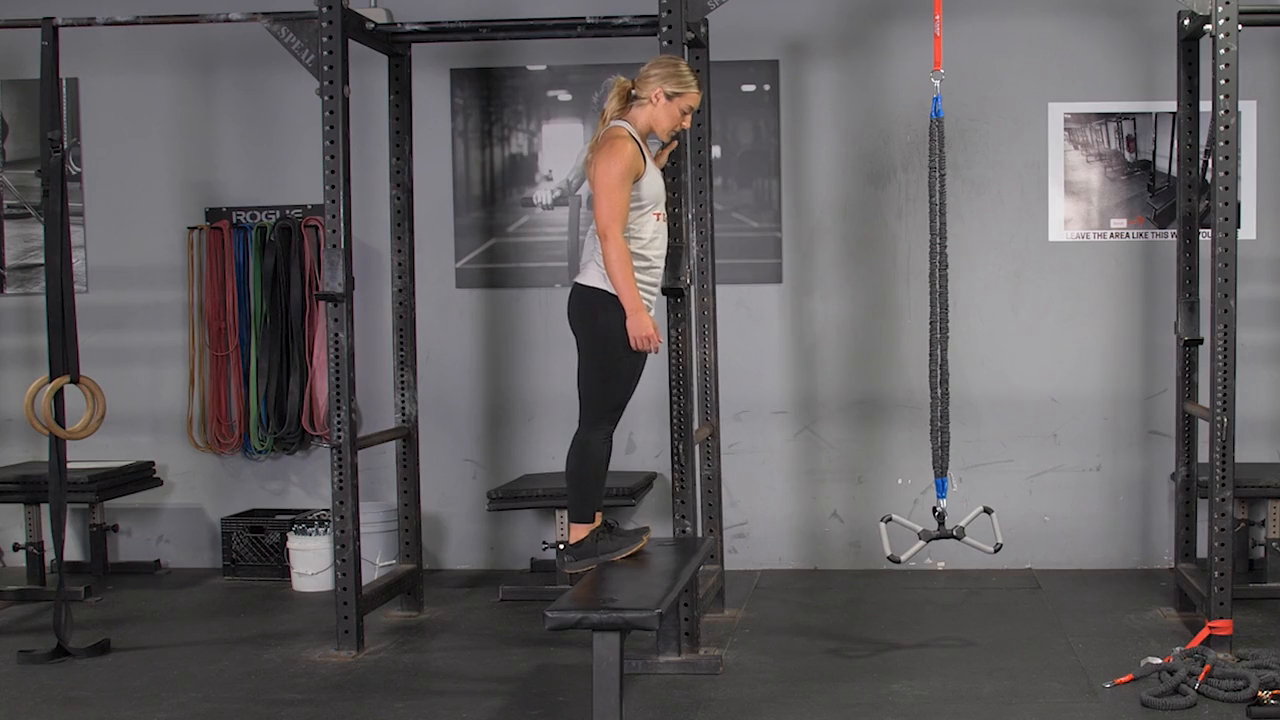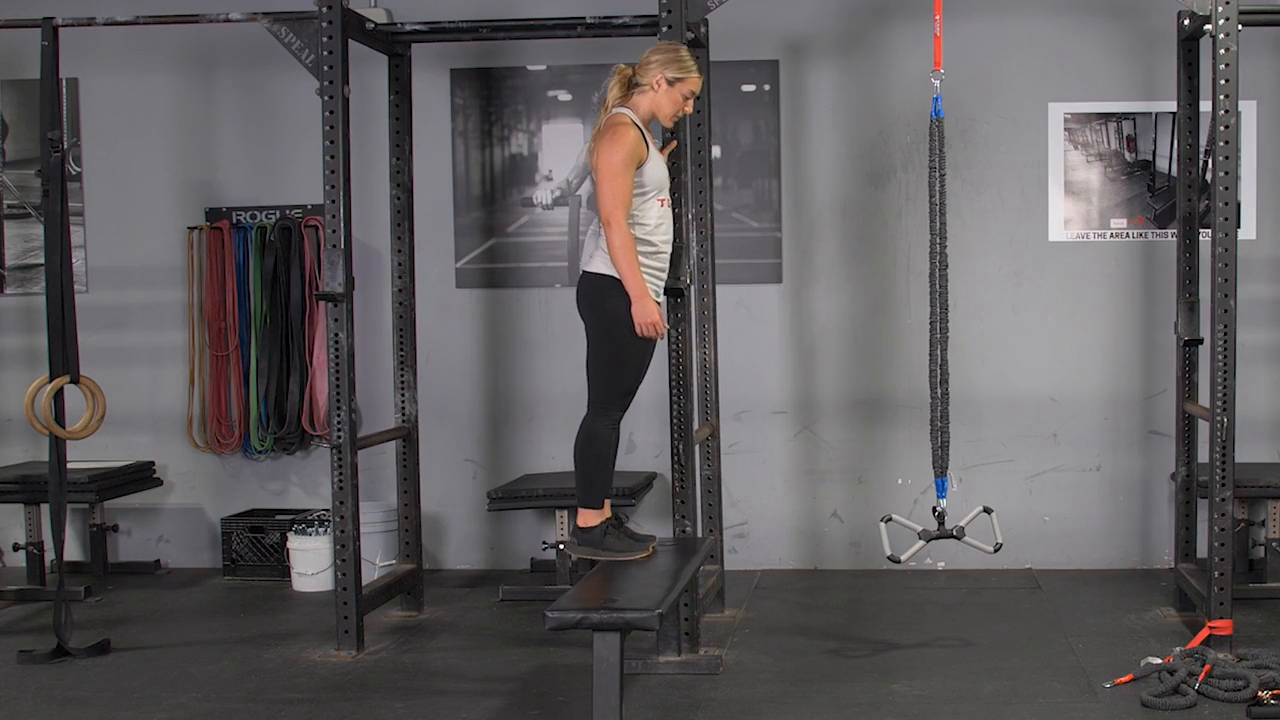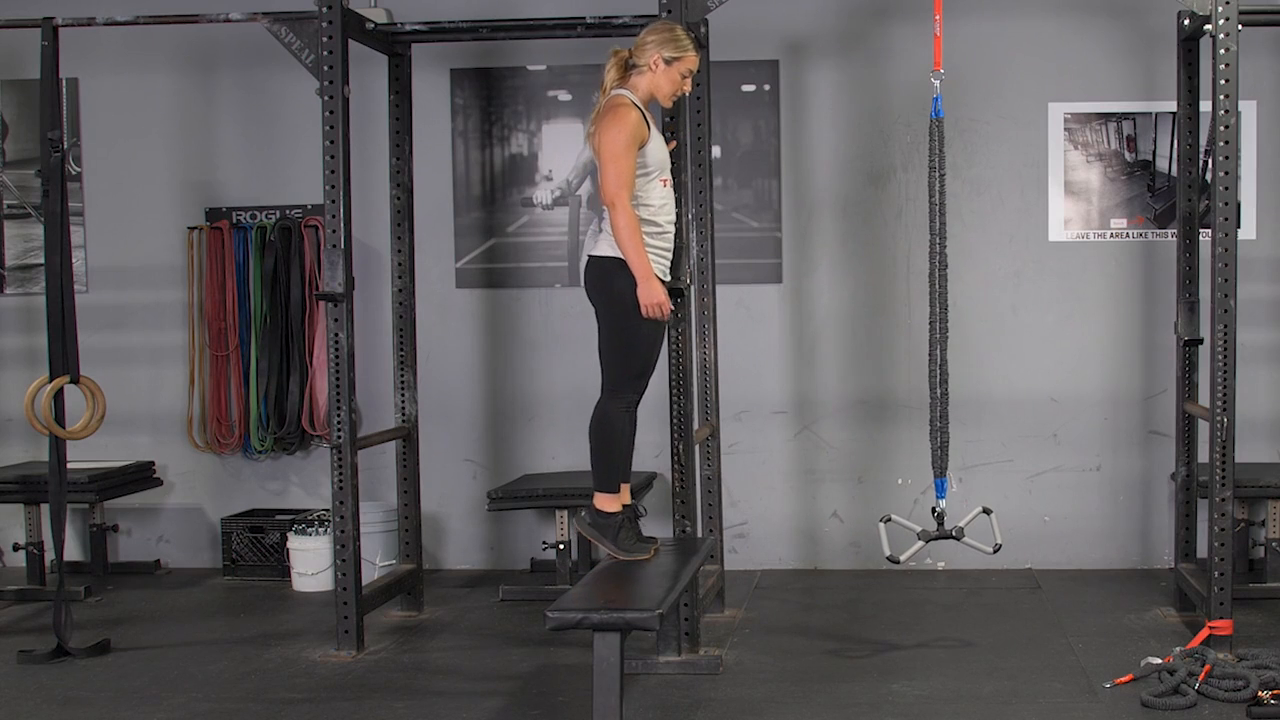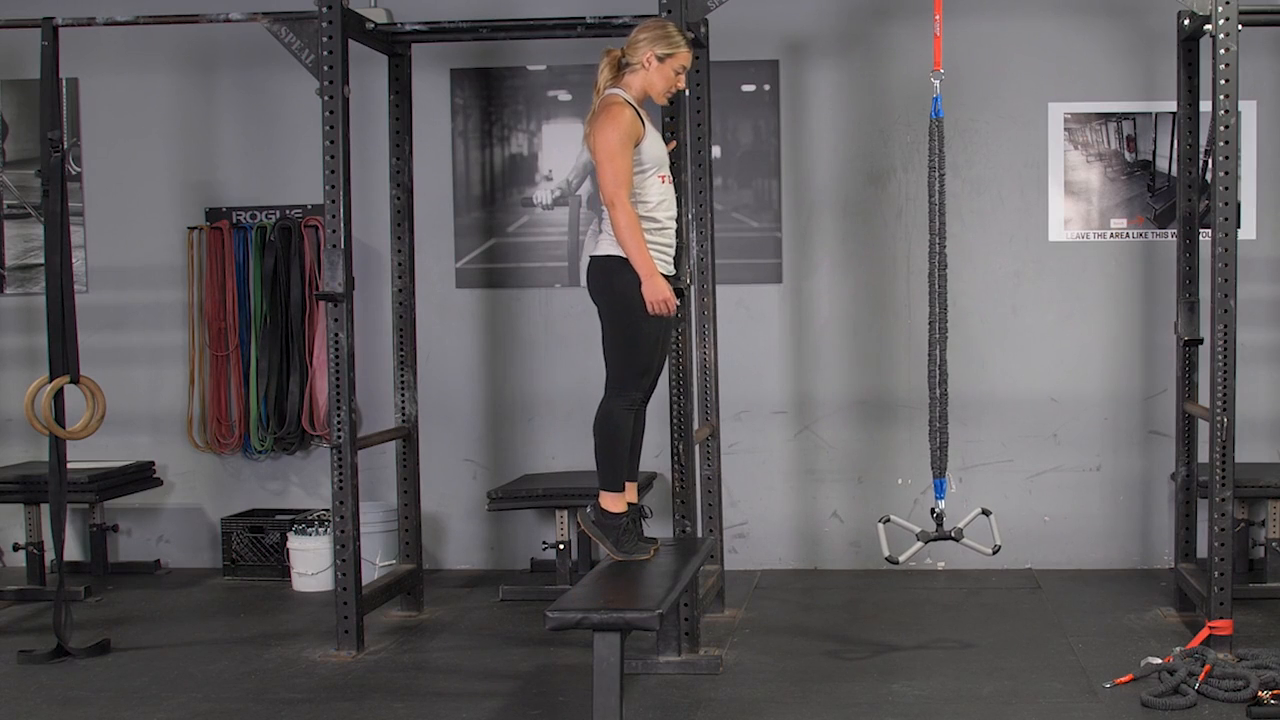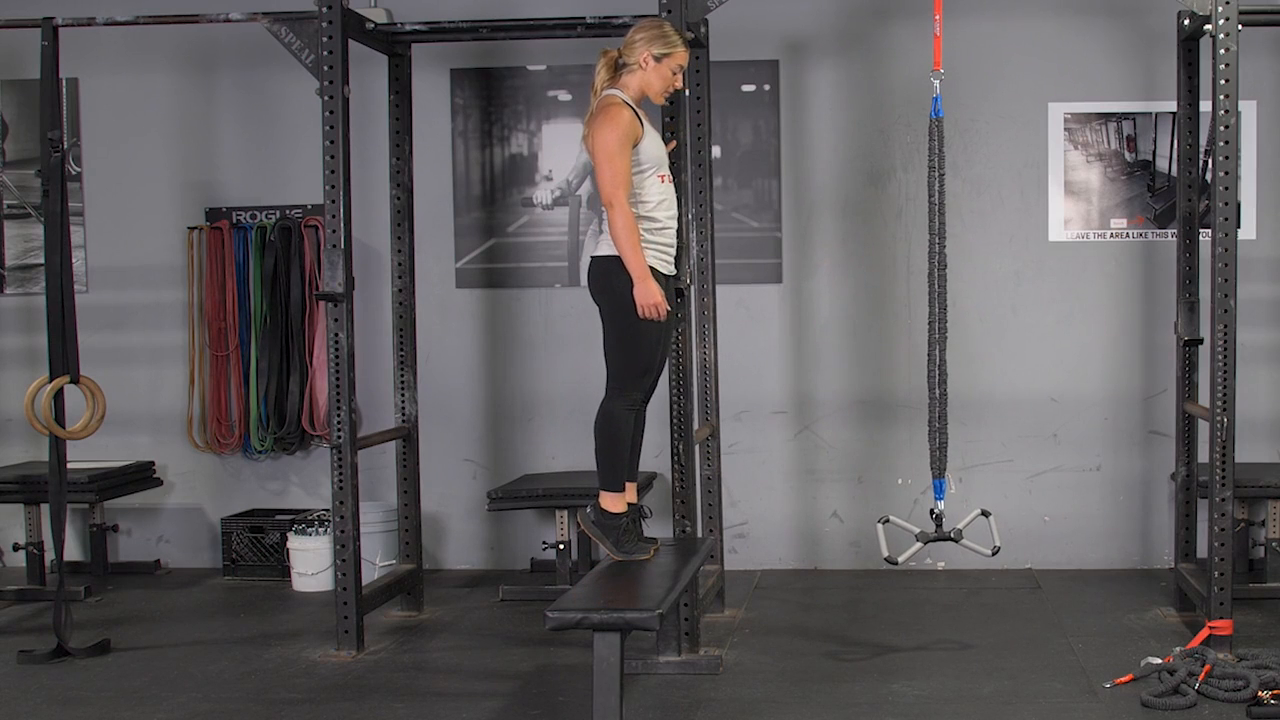
dt=0.3s
person 1, frame 1
left shoulder: (634, 146)
right shoulder: (619, 145)
right elbow: (610, 234)
left wrist: (660, 163)
right wrist: (635, 311)
left hip: (622, 304)
right hip: (608, 304)
left knee: (603, 421)
right knee: (597, 421)
left ankle: (592, 529)
right ankle: (580, 542)
person 1, frame 2
left shoulder: (639, 133)
right shoulder: (622, 132)
right elbow: (613, 221)
left wrist: (663, 157)
right wrist: (640, 297)
left hip: (630, 291)
right hip: (615, 291)
left knee: (612, 408)
right knee: (606, 408)
left ankle: (601, 519)
right ankle: (589, 526)
person 1, frame 3
left shoulder: (637, 114)
right shoulder: (622, 113)
right elbow: (617, 203)
left wrist: (666, 151)
right wrist: (645, 277)
left hip: (639, 274)
right hip: (623, 273)
left knee: (628, 394)
right knee: (620, 393)
left ankle: (619, 507)
right ankle: (603, 509)
person 1, frame 4
left shoulder: (635, 114)
right shoulder: (616, 112)
right elbow: (617, 202)
left wrist: (667, 151)
right wrist: (649, 274)
left hip: (646, 272)
right hip: (627, 272)
left knee: (637, 394)
right knee: (625, 392)
left ankle: (626, 505)
right ankle: (608, 508)
person 1, frame 5
left shoulder: (633, 115)
right shoulder: (614, 113)
right elbow: (616, 202)
left wrist: (668, 153)
right wrist: (641, 278)
left hip: (650, 271)
right hip: (628, 272)
left knee: (637, 394)
right knee: (625, 392)
left ankle: (626, 507)
right ankle: (608, 509)
